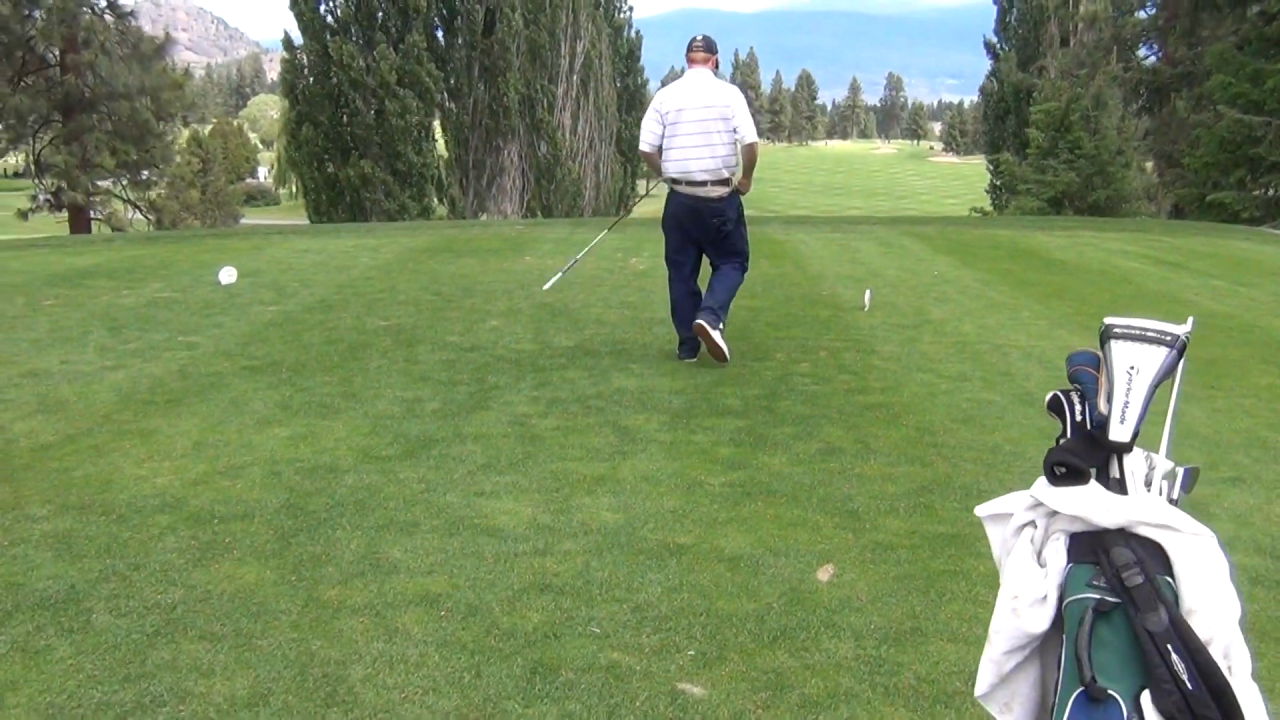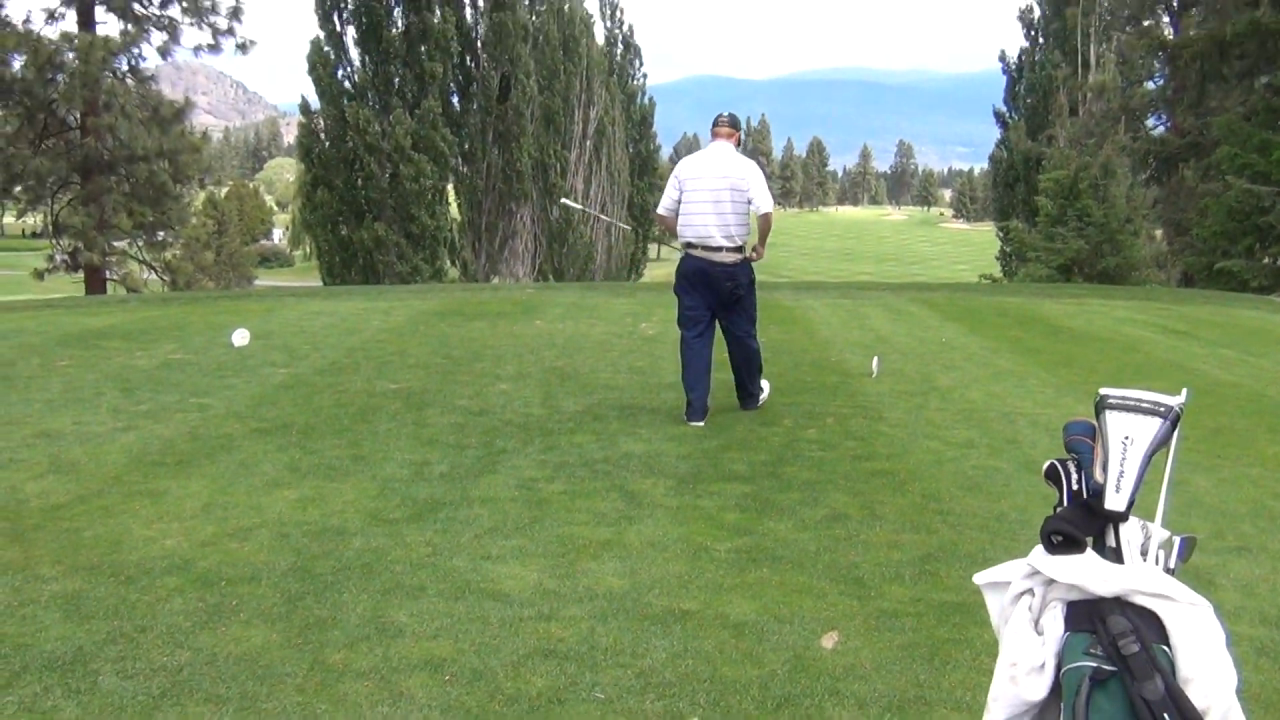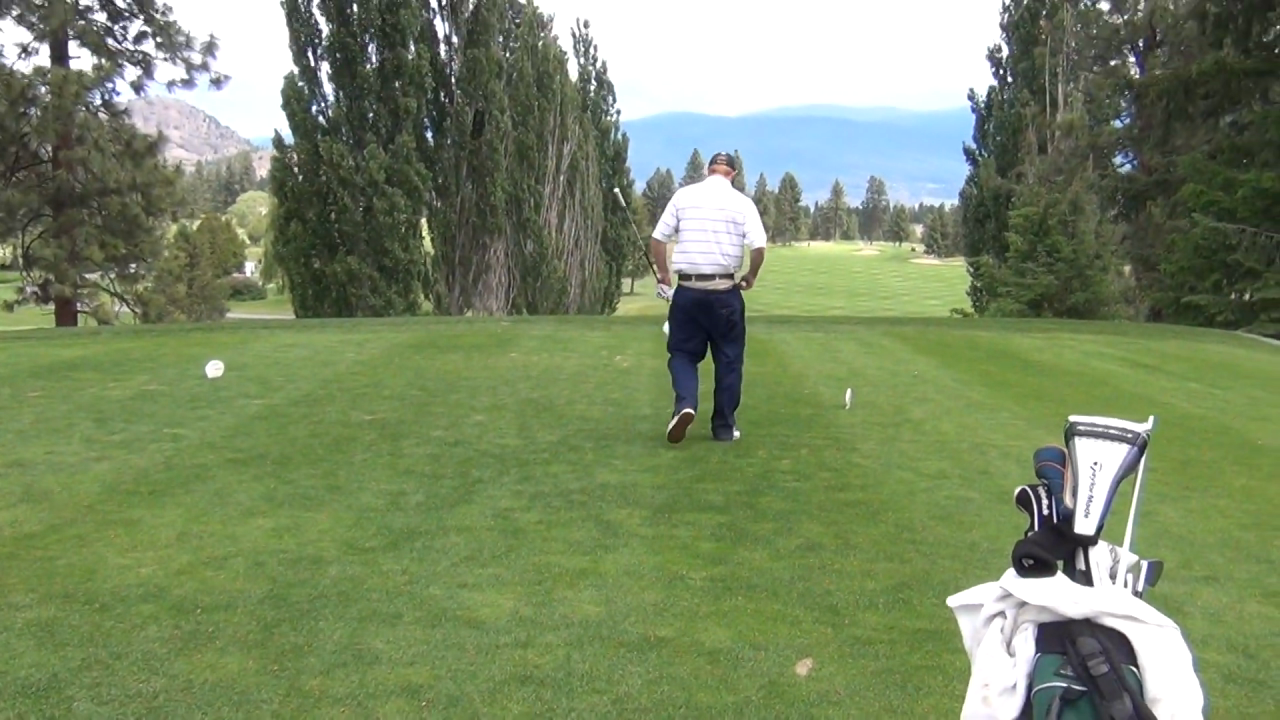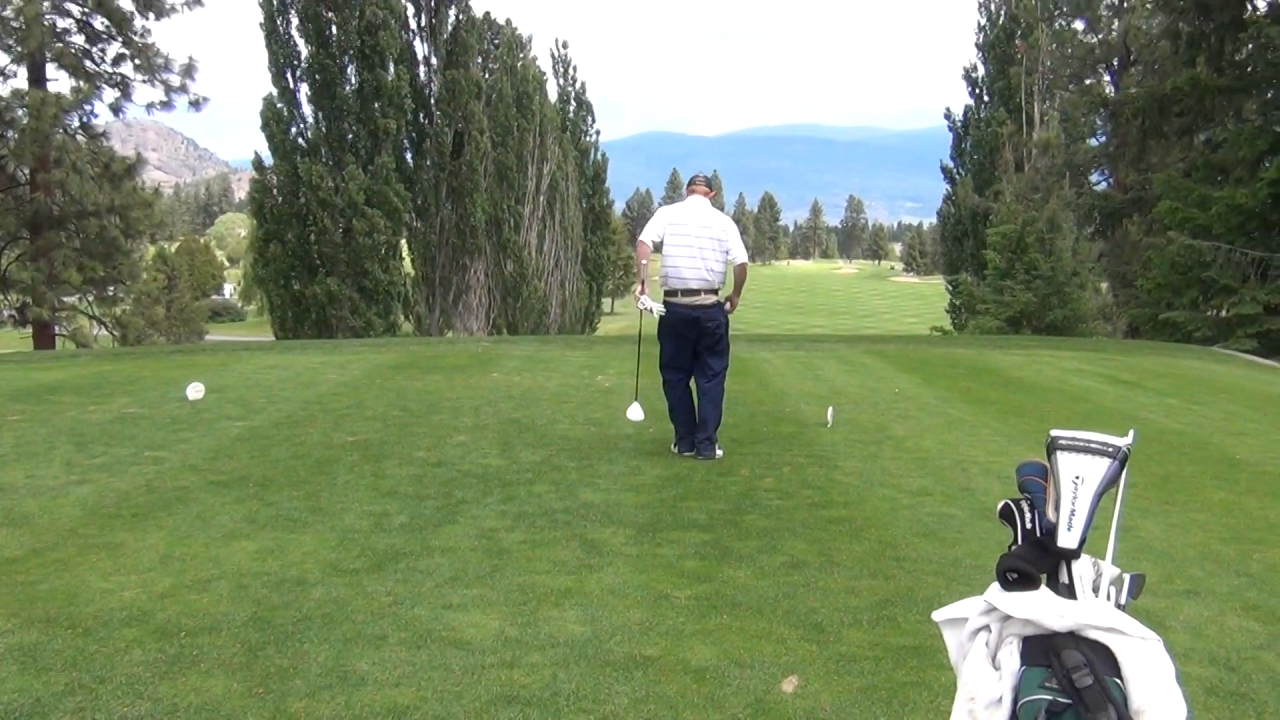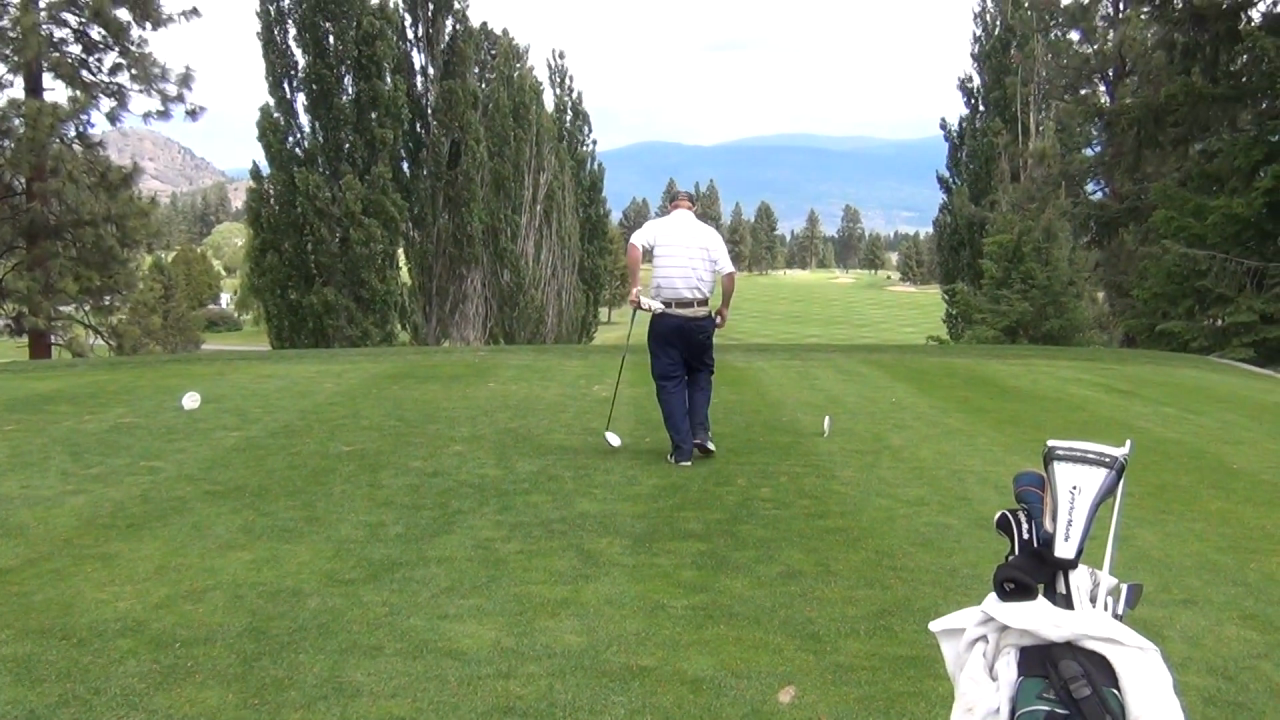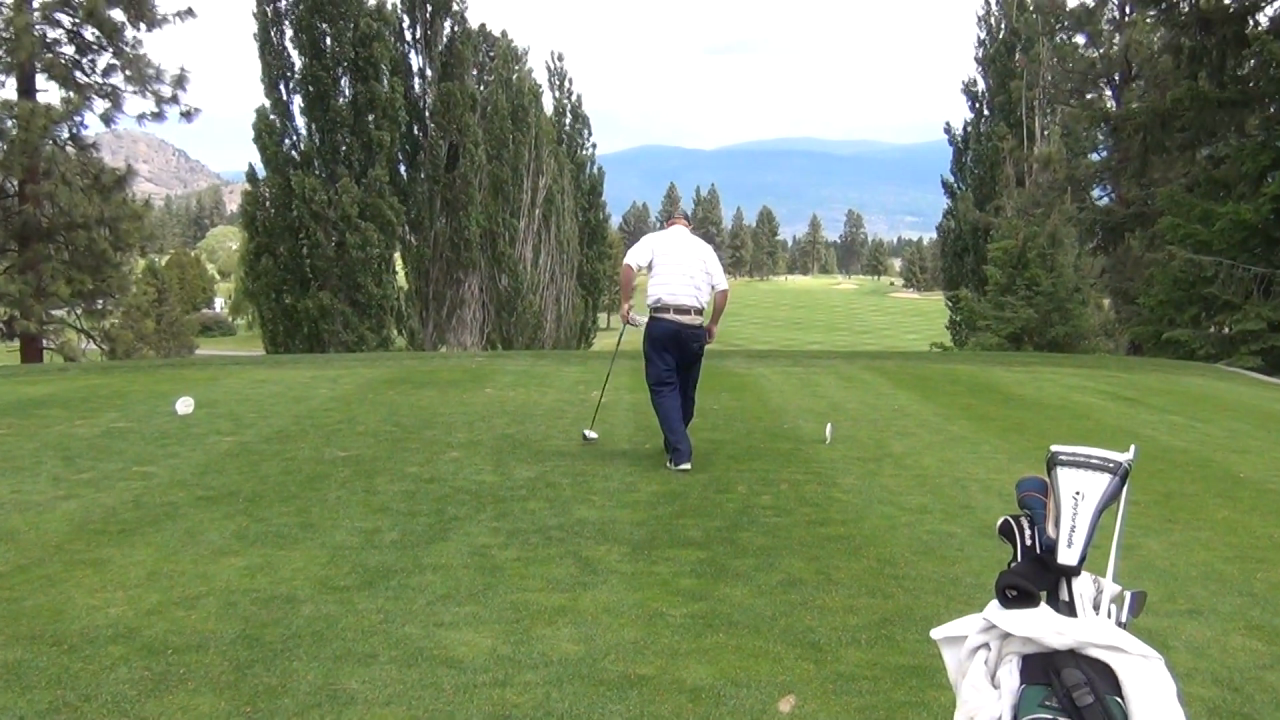
dt=0.3s
person 1, frame 1
left shoulder: (665, 96)
right shoulder: (729, 93)
left elbow: (647, 149)
right elbow: (750, 142)
right wrist: (747, 177)
left hip: (680, 198)
right hip: (719, 197)
left knee: (682, 272)
right knee: (732, 263)
left ankle: (687, 345)
right ankle: (709, 318)
person 1, frame 2
left shoulder: (686, 165)
right shoulder: (746, 166)
left elbow: (664, 213)
right elbow: (765, 212)
right wrist: (761, 245)
left hip: (693, 263)
right hip: (732, 264)
left knee: (694, 334)
right knee: (741, 333)
left ankle: (696, 408)
right ankle: (750, 395)
person 1, frame 3
left shoulder: (684, 195)
right shoulder: (742, 202)
left elbow: (659, 238)
right elbow: (758, 246)
left wrist: (663, 273)
right wrist: (751, 275)
left hip: (687, 290)
right hip: (725, 292)
left knee: (683, 354)
right knee: (728, 360)
left ankle: (684, 405)
right ankle: (724, 427)
person 1, frame 4
left shoulder: (667, 213)
right shoulder: (723, 220)
left elbow: (644, 242)
right elbow: (741, 262)
left wrist: (641, 281)
right wrist: (736, 295)
left hip: (674, 307)
right hip: (710, 308)
left knee: (675, 374)
right knee: (711, 375)
left ankle: (685, 442)
right ankle: (706, 443)
person 1, frame 5
left shoulder: (656, 226)
right shoulder: (709, 232)
left elbow: (634, 245)
right elbow: (728, 272)
left wrist: (634, 286)
right wrist: (725, 307)
left hip: (666, 316)
right hip: (699, 316)
left knee: (669, 382)
right knee: (701, 373)
left ankle: (682, 449)
right ankle: (700, 433)
person 1, frame 6
left shoulder: (654, 239)
right shoulder: (704, 247)
left elbow: (628, 265)
right elbow: (722, 289)
left wrist: (625, 302)
right wrist: (713, 324)
left hip: (661, 323)
right hip: (693, 325)
left knee: (664, 388)
right knee: (686, 387)
left ankle: (680, 453)
right ankle: (677, 445)
